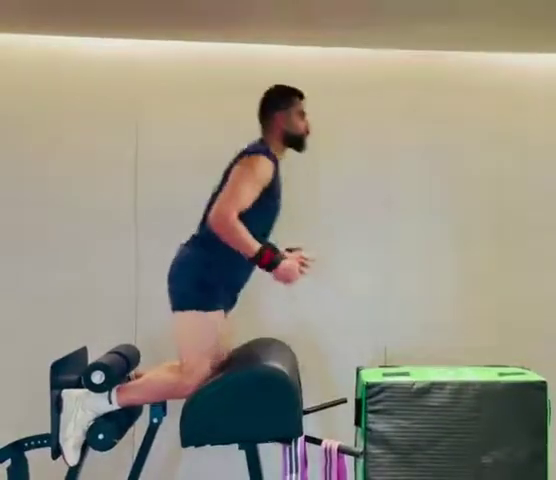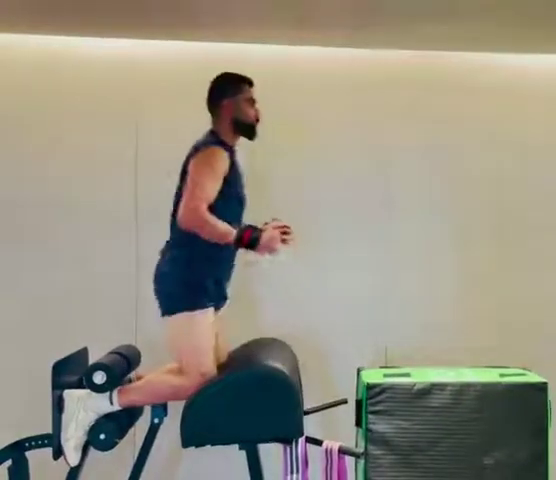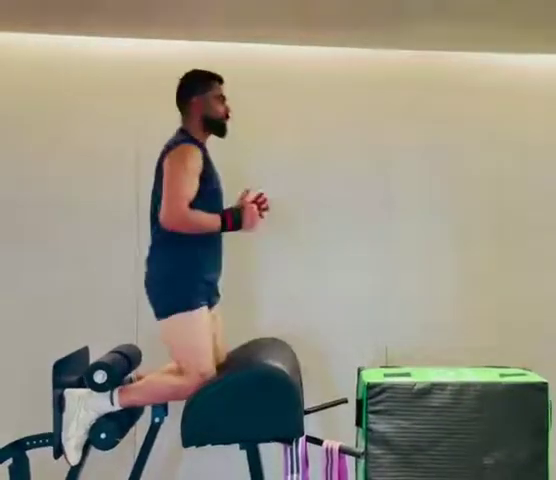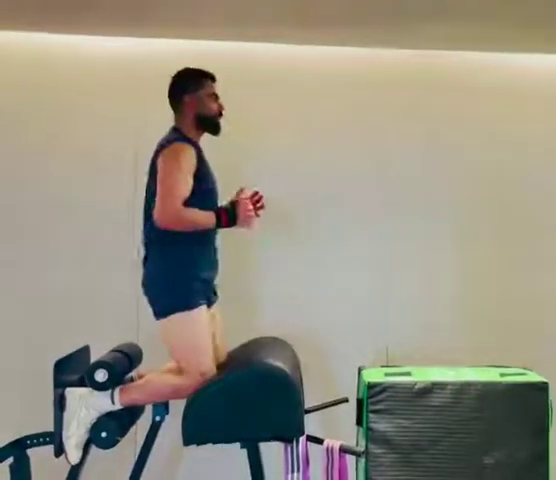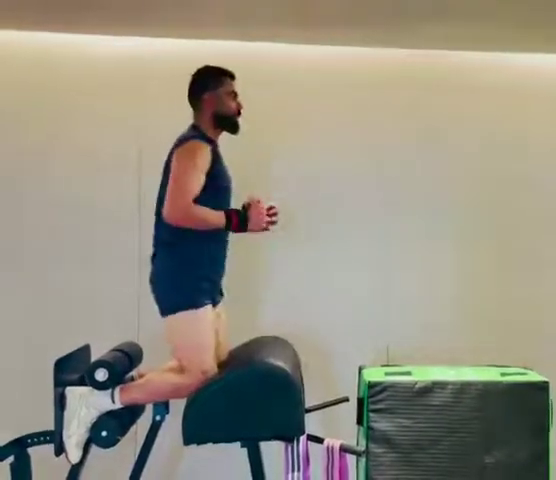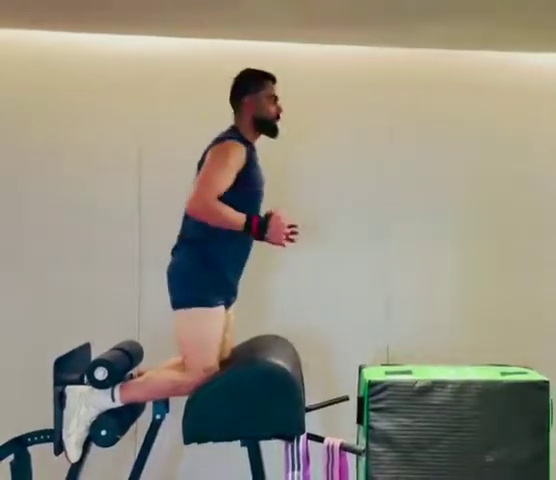
dt=0.2s
person 1, frame 1
left shoulder: (264, 161)
right shoulder: (261, 162)
right elbow: (221, 217)
left wrist: (276, 255)
right wrist: (271, 261)
left hip: (214, 280)
right hip: (201, 278)
left knee: (208, 368)
right knee: (198, 378)
left ankle: (122, 382)
right ankle: (96, 402)
person 1, frame 2
left shoulder: (221, 152)
right shoulder: (213, 153)
right elbow: (191, 216)
left wrist: (257, 232)
right wrist: (252, 239)
left hip: (204, 281)
right hip: (186, 280)
left knee: (213, 368)
right knee: (199, 379)
left ankle: (122, 385)
right ankle: (95, 402)
person 1, frame 3
left shoulder: (193, 151)
right shoulder: (185, 151)
right elbow: (173, 216)
left wrist: (238, 212)
right wrist: (234, 220)
left hip: (197, 279)
right hip: (178, 281)
left knee: (215, 367)
right knee: (199, 379)
left ankle: (120, 386)
right ankle: (94, 402)
person 1, frame 4
left shoulder: (187, 149)
right shoulder: (178, 150)
right elbow: (167, 215)
left wrist: (233, 210)
right wrist: (228, 216)
left hip: (194, 279)
right hip: (175, 280)
left knee: (215, 365)
right knee: (198, 377)
left ankle: (120, 385)
right ankle: (96, 402)
person 1, frame 5
left shoulder: (205, 147)
right shoulder: (195, 147)
right elbow: (175, 210)
left wrist: (246, 218)
right wrist: (238, 220)
left hip: (200, 277)
right hip: (183, 278)
left knee: (216, 364)
right knee: (199, 377)
left ankle: (124, 384)
right ankle: (96, 401)
person 1, frame 6
left shoulder: (243, 148)
right shoulder: (233, 147)
right elbow: (199, 204)
left wrist: (266, 228)
right wrist: (259, 227)
left hip: (215, 275)
right hip: (200, 274)
left knee: (217, 362)
right knee: (200, 374)
left ankle: (120, 381)
right ankle: (96, 399)
